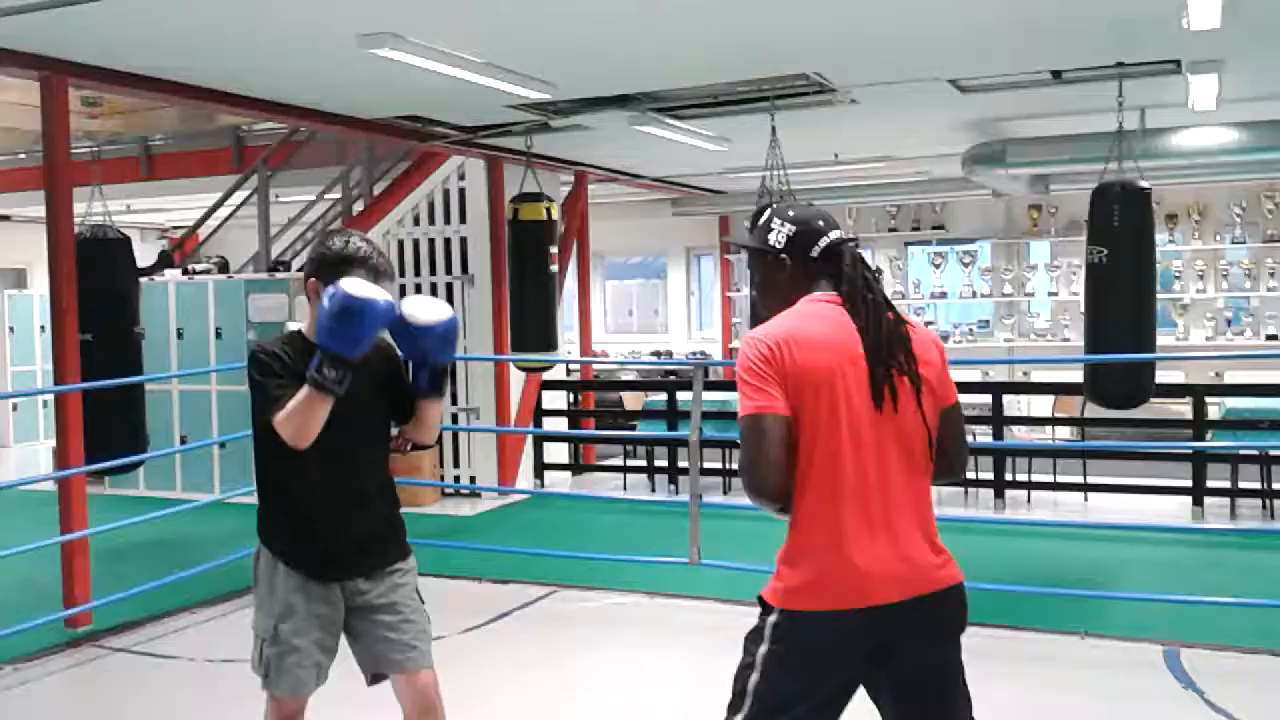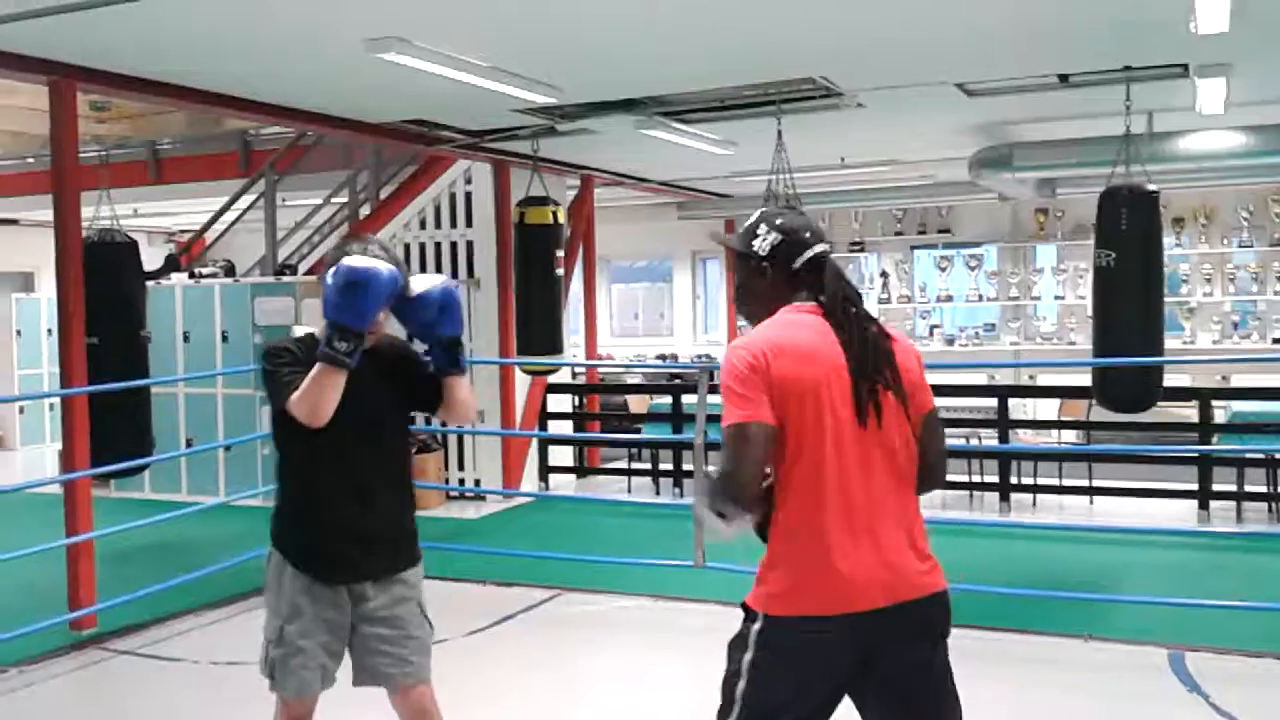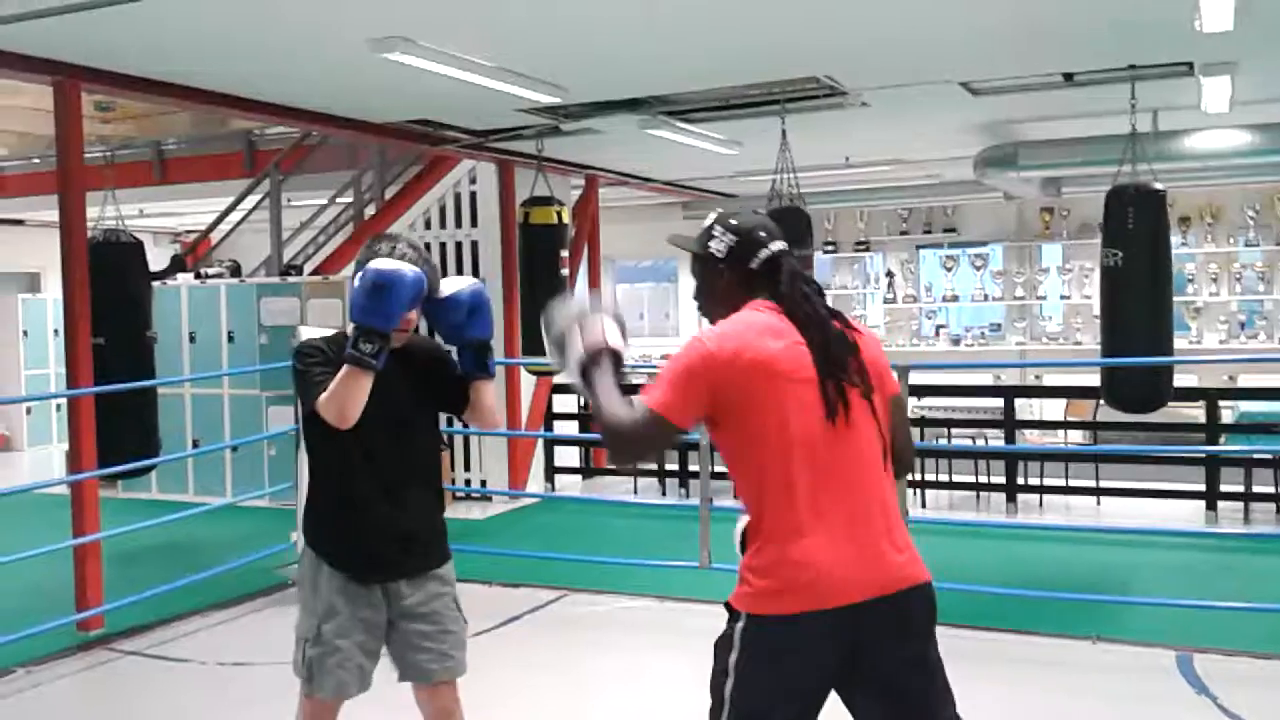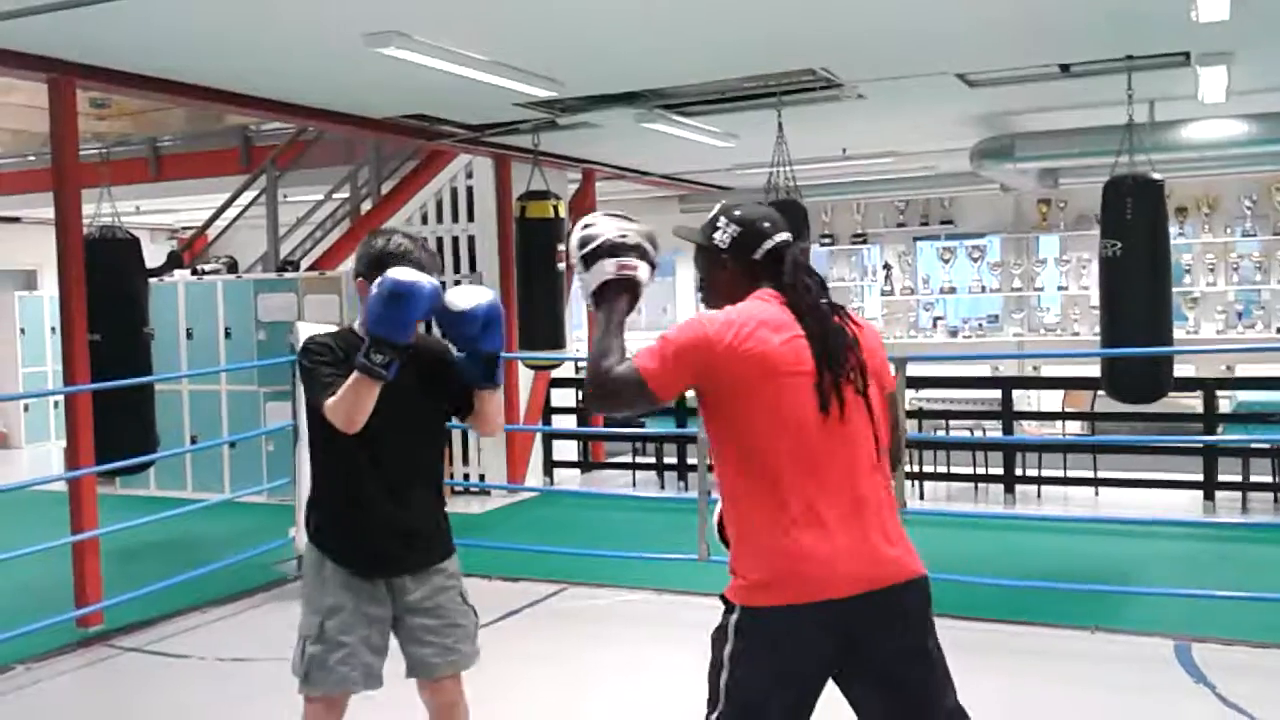
dt=0.2s
person 1, frame 1
left shoulder: (770, 344)
right shoulder: (917, 340)
left elbow: (765, 480)
right elbow: (952, 461)
left wrist: (794, 494)
left hip: (818, 600)
right hip: (926, 589)
person 1, frame 2
left shoulder: (756, 354)
right shoulder: (893, 347)
left elbow: (743, 487)
right elbow: (930, 470)
left wrist: (720, 500)
left hip: (809, 608)
right hip: (912, 594)
person 1, frame 3
left shoulder: (717, 351)
right shoulder: (857, 340)
left elbow: (627, 442)
right elbow: (899, 457)
left wrist: (596, 360)
left hip: (791, 602)
right hip: (896, 588)
person 1, frame 4
left shoulder: (713, 337)
right shoulder: (858, 334)
left elbow: (604, 392)
right elbow: (893, 449)
left wrist: (612, 296)
left hip: (783, 596)
right hip: (891, 583)
person 2, frame 1
left shoulder: (380, 355)
right shoulder: (272, 358)
left elbow: (422, 431)
right elbow: (297, 434)
left wrist: (433, 369)
right wrist: (335, 360)
left hip: (381, 555)
right hip: (299, 560)
person 2, frame 2
left shoulder: (397, 357)
right shoulder: (287, 356)
left elbow: (461, 413)
right elbow: (313, 413)
left wrist: (446, 344)
right wrist: (343, 336)
left hip: (389, 559)
right hip: (308, 560)
person 2, frame 3
left shoulder: (427, 357)
right shoulder: (317, 356)
left elbow: (487, 418)
right elbow: (340, 414)
left wrist: (475, 347)
right wrist: (370, 337)
left hip: (421, 557)
right hip: (341, 559)
person 2, frame 4
left shoulder: (434, 355)
right shoulder: (323, 353)
left elbow: (488, 424)
right elbow: (347, 419)
left wrist: (484, 352)
right wrist: (383, 347)
left hip: (427, 554)
right hip: (345, 557)
